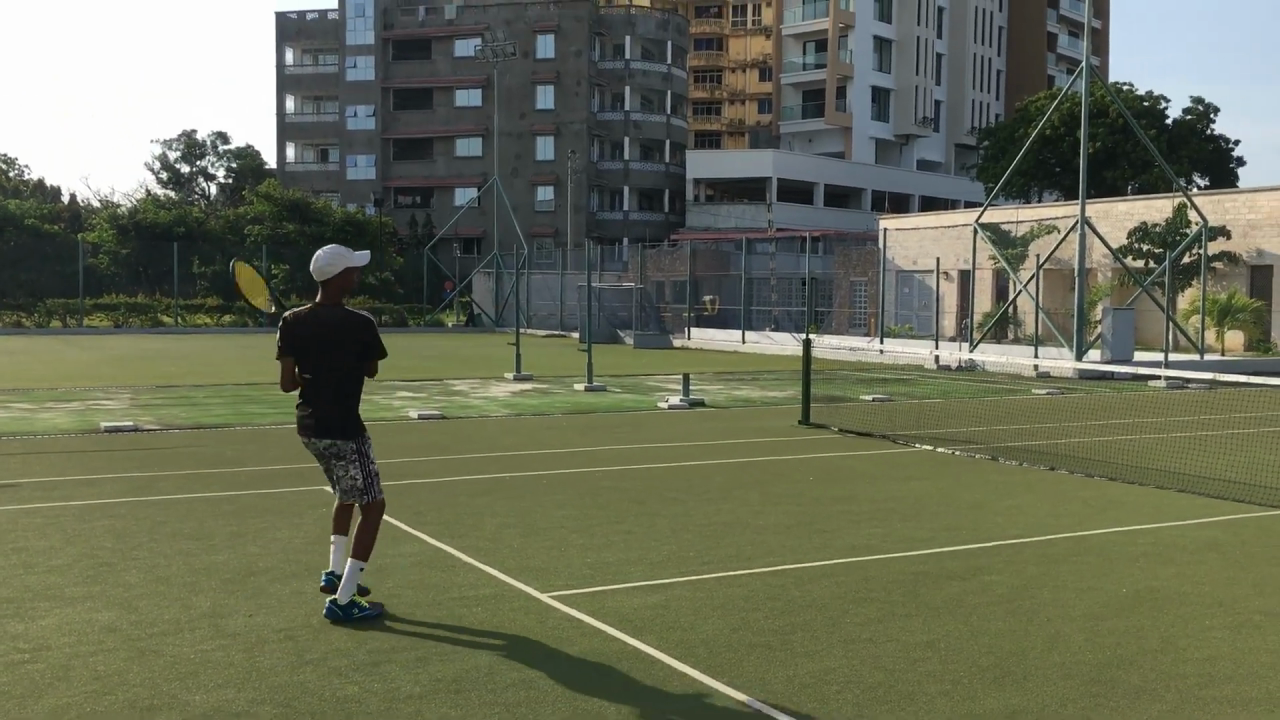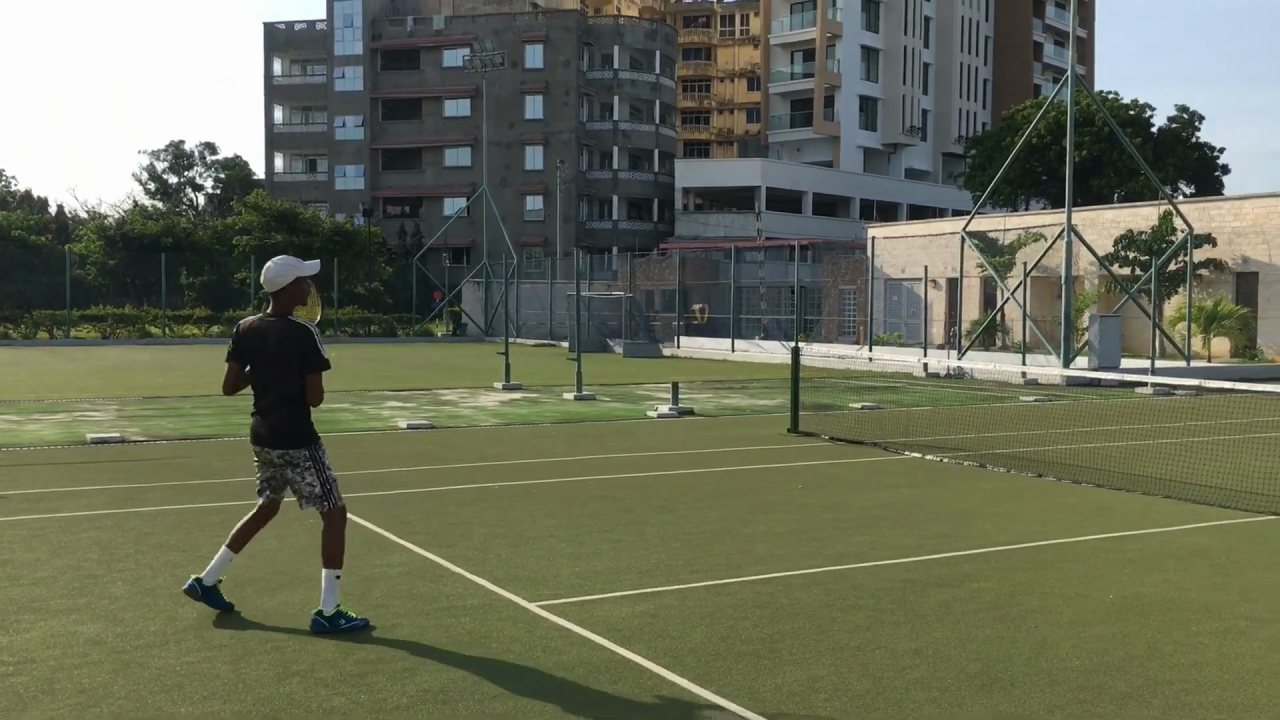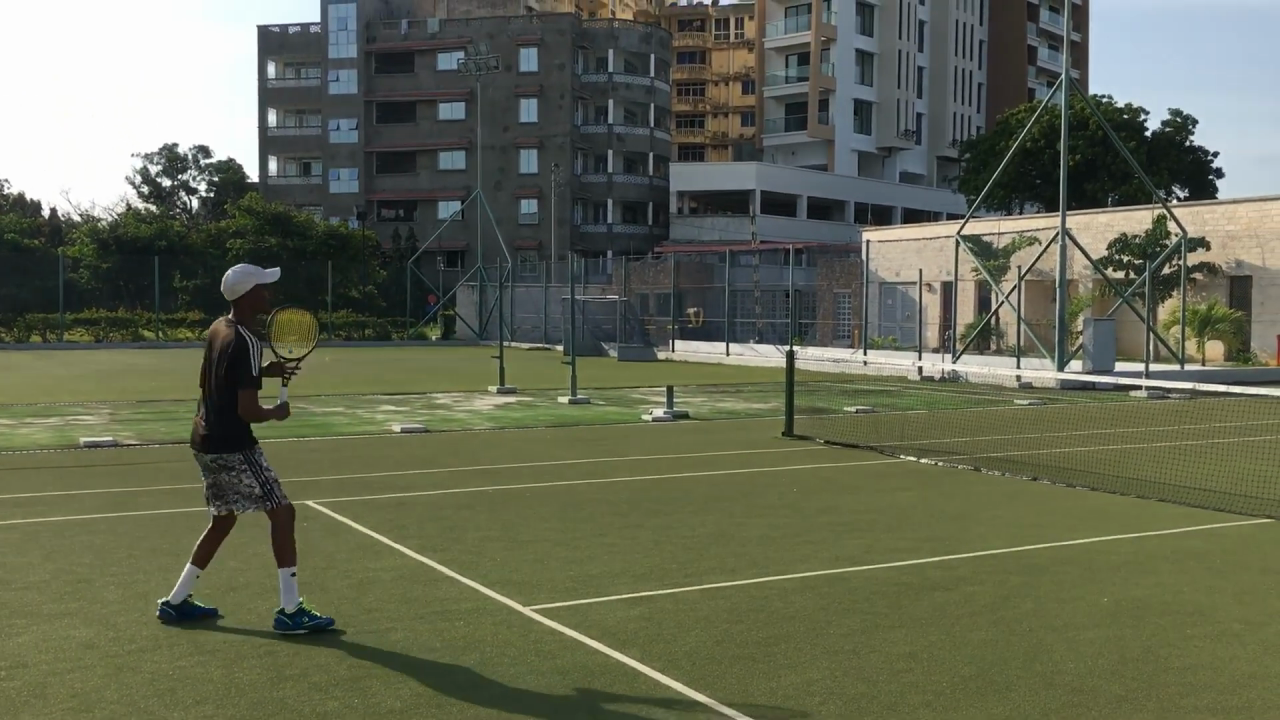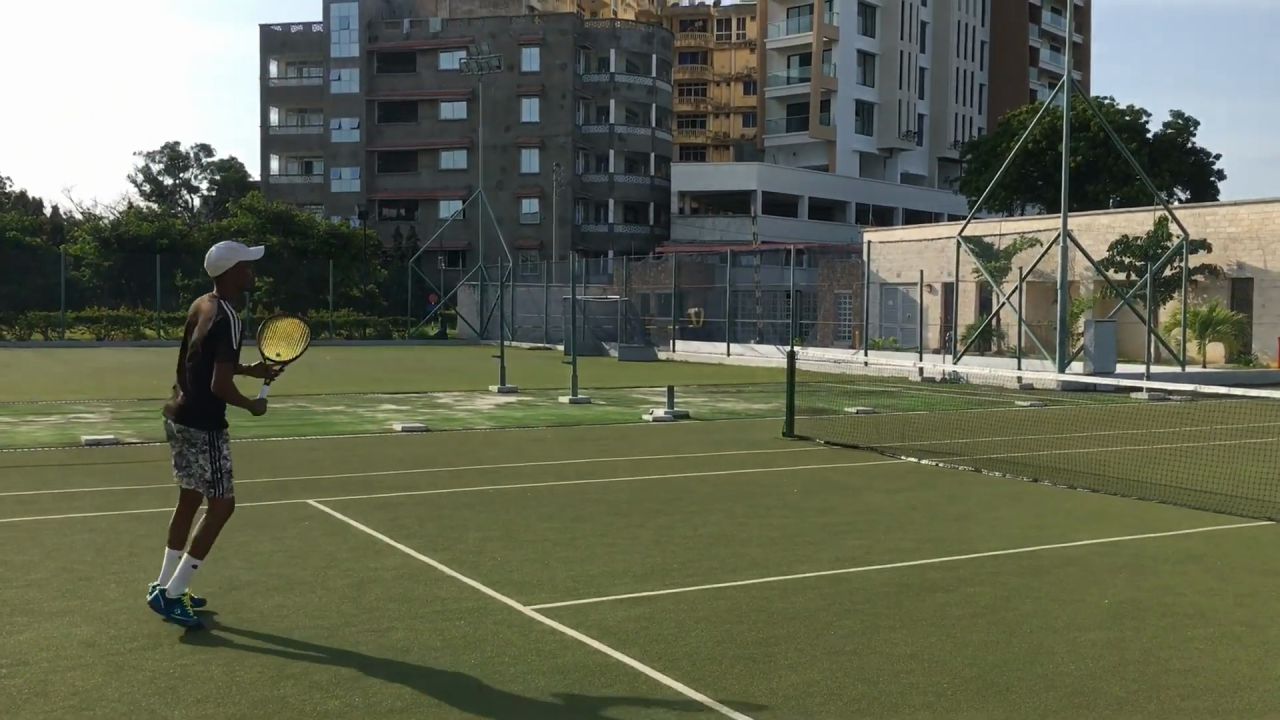
dt=0.2s
person 1, frame 1
left shoulder: (292, 321)
right shoulder: (359, 323)
left elbow: (287, 383)
right elbow: (372, 371)
left hip: (310, 426)
right hip: (343, 430)
left knee: (348, 494)
right knee: (373, 506)
left ankle: (336, 573)
right ankle: (342, 601)
person 1, frame 2
left shoulder: (245, 330)
right shoulder: (304, 334)
left elbow: (230, 386)
right elbow: (315, 399)
left hip: (263, 436)
right hip: (297, 439)
left knee: (267, 506)
right knee: (334, 514)
left ankle: (207, 581)
right ankle: (328, 611)
person 1, frame 3
left shoulder: (217, 329)
right shoulder: (246, 343)
right elbow: (247, 411)
left wrist: (264, 372)
right wrist: (278, 412)
left hip: (205, 441)
right hip: (232, 445)
left knee: (223, 520)
right knee: (282, 513)
left ankle: (176, 601)
right ankle: (291, 609)
person 1, frame 4
left shoulder: (200, 306)
right shoulder: (228, 317)
right elbow: (220, 386)
left wrist: (249, 369)
right wrist: (251, 405)
left hip: (179, 415)
right hip: (203, 423)
left knee: (190, 499)
right knee: (221, 506)
left ankle: (165, 587)
right ankle: (172, 594)
